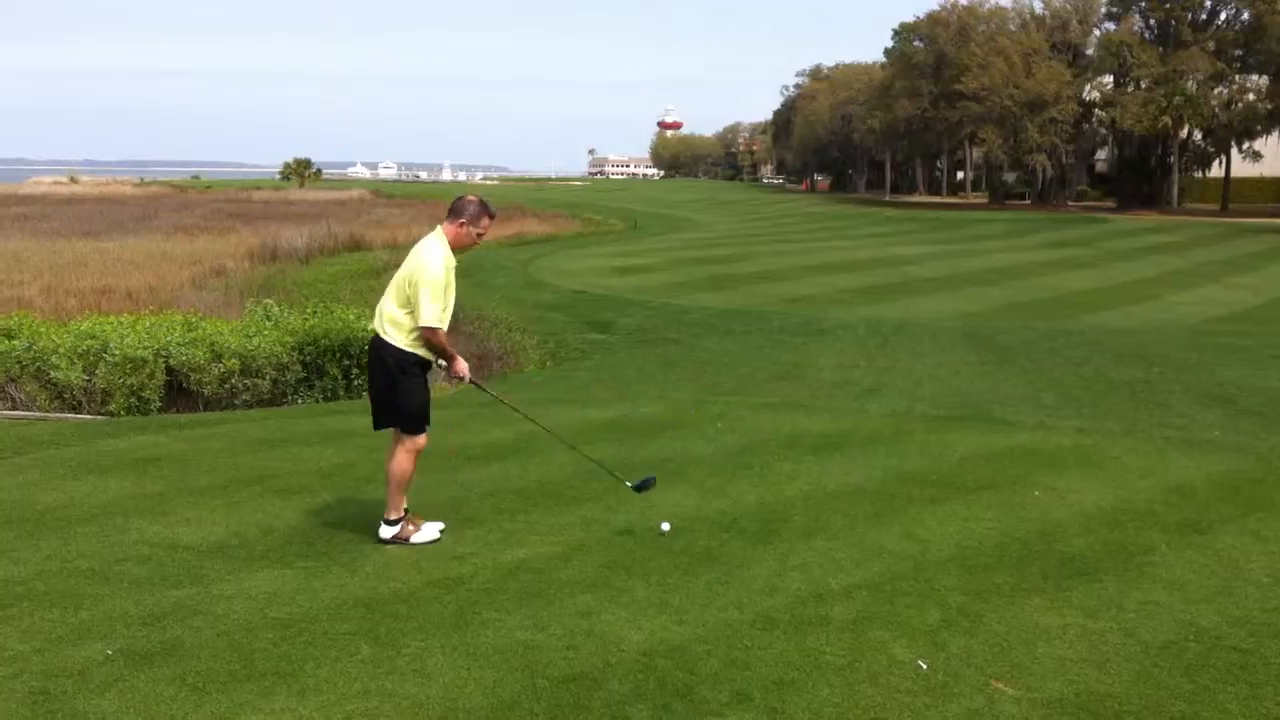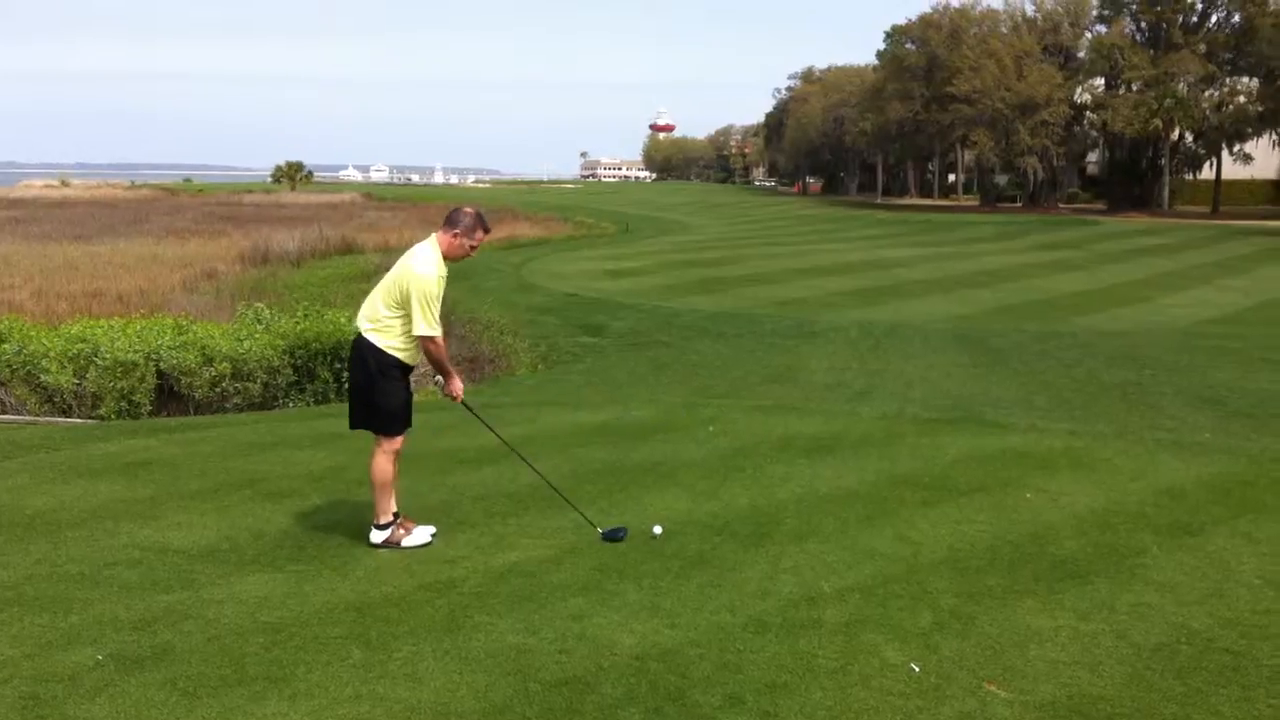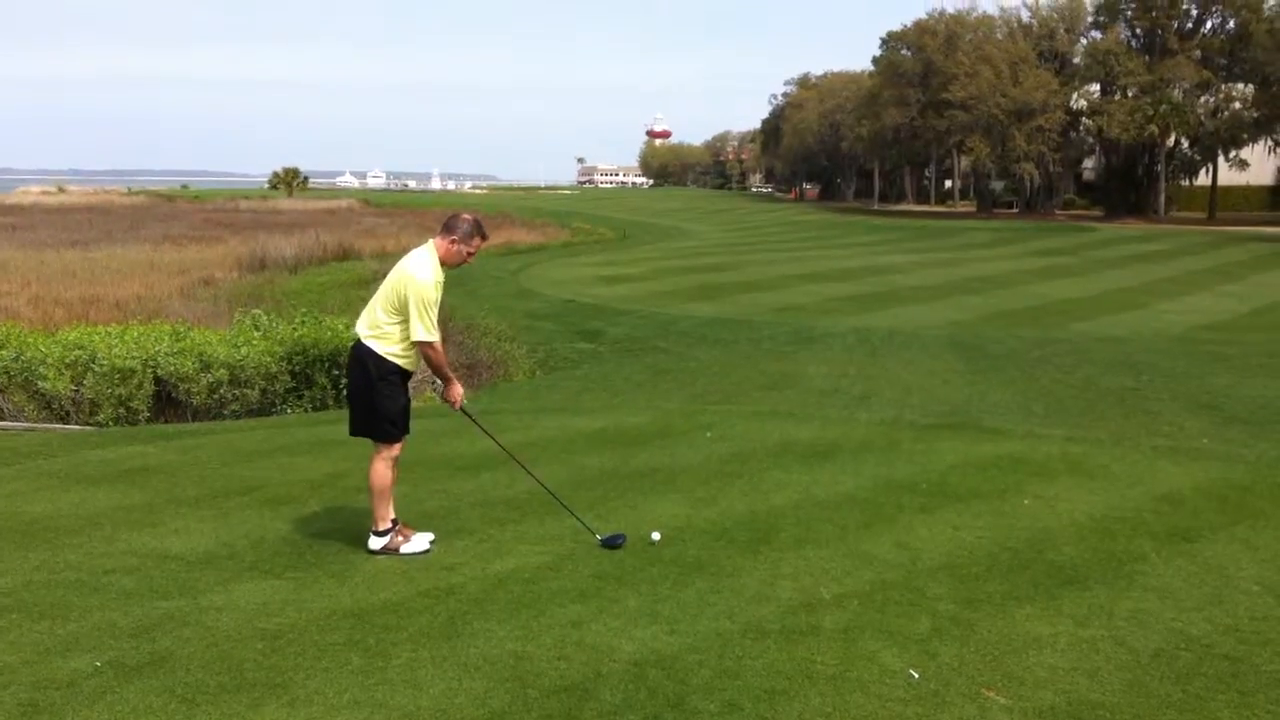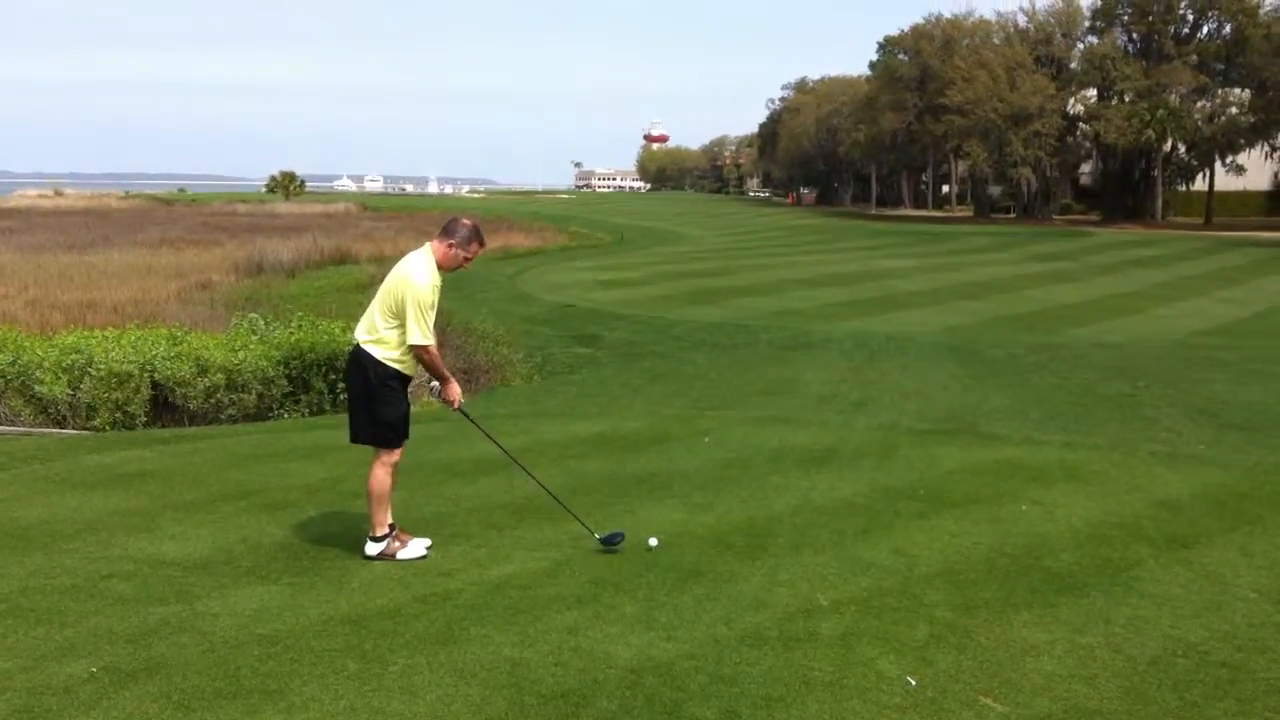
dt=0.3s
person 1, frame 1
left shoulder: (436, 247)
right shoulder: (434, 263)
right elbow: (430, 330)
left wrist: (447, 356)
right wrist: (453, 358)
left hip: (402, 353)
right hip: (398, 356)
left knee: (406, 437)
right knee: (412, 441)
left ankle: (399, 513)
right ankle: (392, 524)
person 1, frame 2
left shoulder: (430, 254)
right shoulder: (427, 271)
left elbow: (428, 330)
right elbow: (428, 338)
left wrist: (445, 371)
right wrist: (450, 377)
left hip: (389, 354)
right hip: (379, 356)
left knee: (394, 440)
right knee: (389, 443)
left ankle: (391, 515)
right ankle: (382, 527)
person 1, frame 3
left shoulder: (426, 259)
right shoulder: (423, 276)
left elbow: (427, 335)
right elbow: (427, 343)
left wrist: (444, 378)
right wrist: (450, 382)
left hip: (387, 361)
right hip: (377, 363)
left knee: (393, 447)
right knee: (387, 449)
left ankle: (390, 523)
right ankle: (381, 534)
person 1, frame 4
left shoulder: (423, 262)
right shoulder: (421, 279)
left elbow: (422, 338)
right elbow: (422, 347)
left wrist: (441, 377)
right wrist: (447, 380)
left hip: (386, 365)
right hip: (377, 368)
left knee: (393, 452)
right knee: (387, 455)
left ankle: (387, 528)
right ankle: (378, 540)
